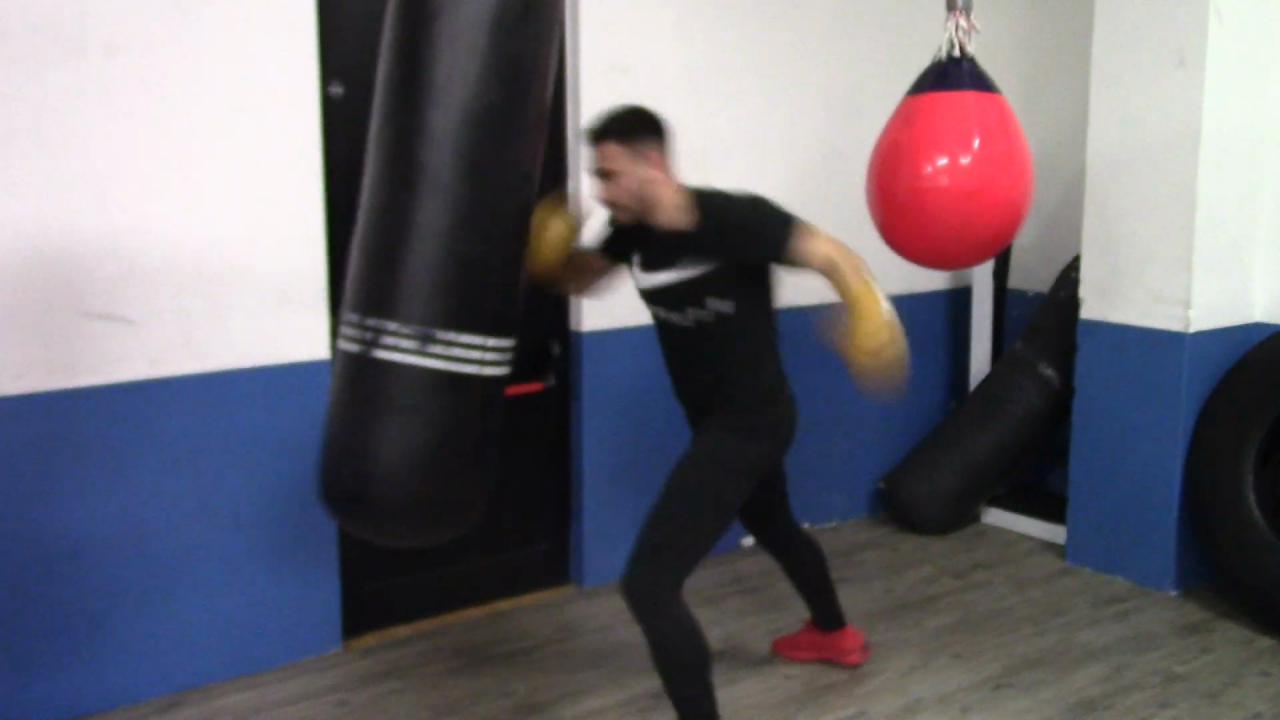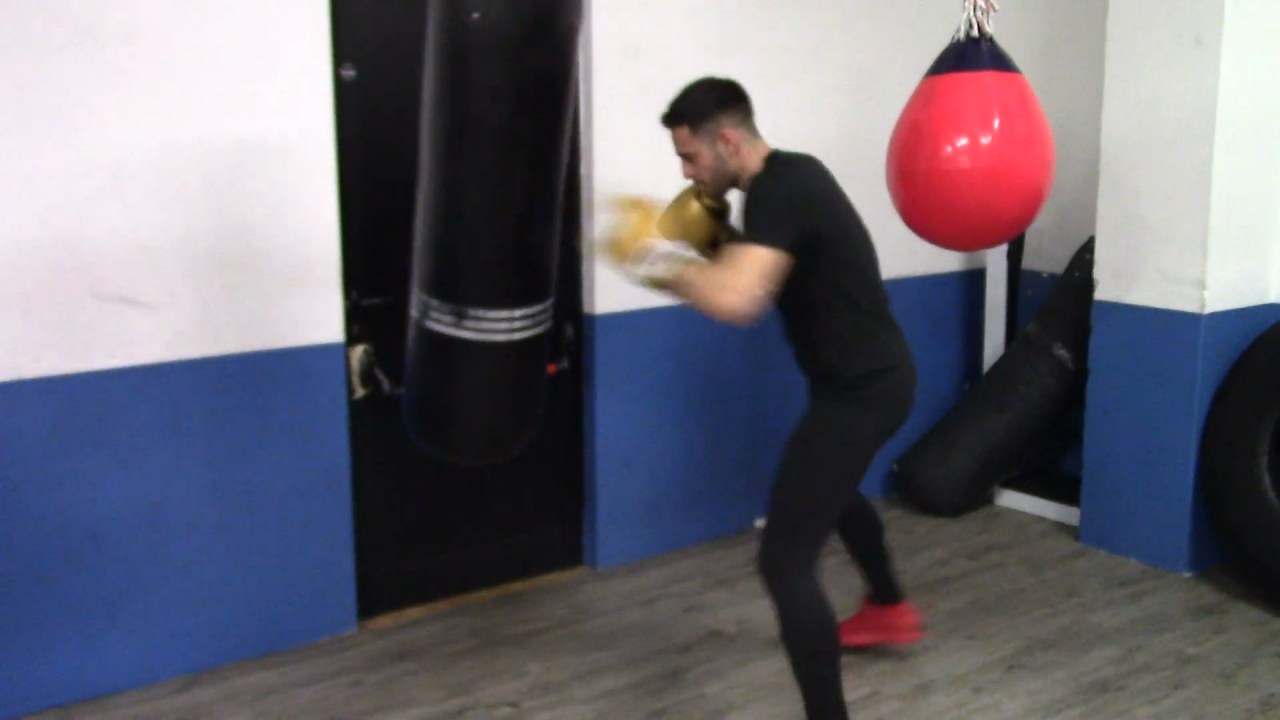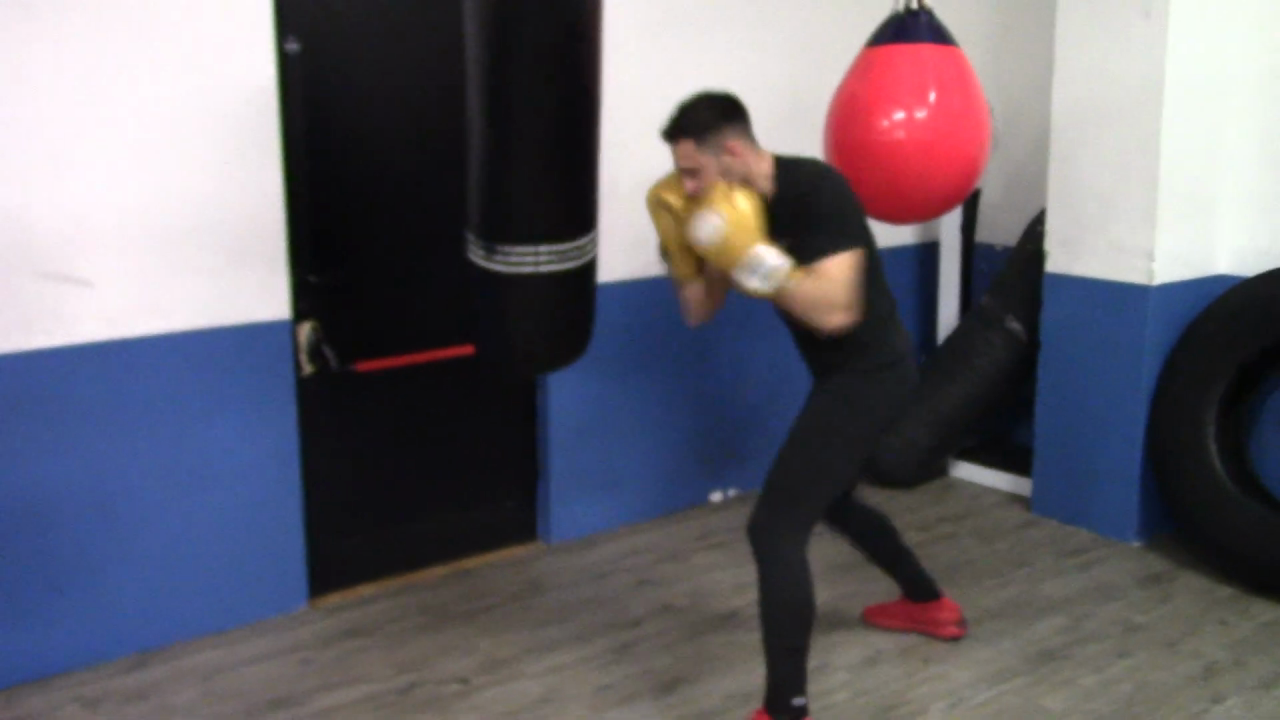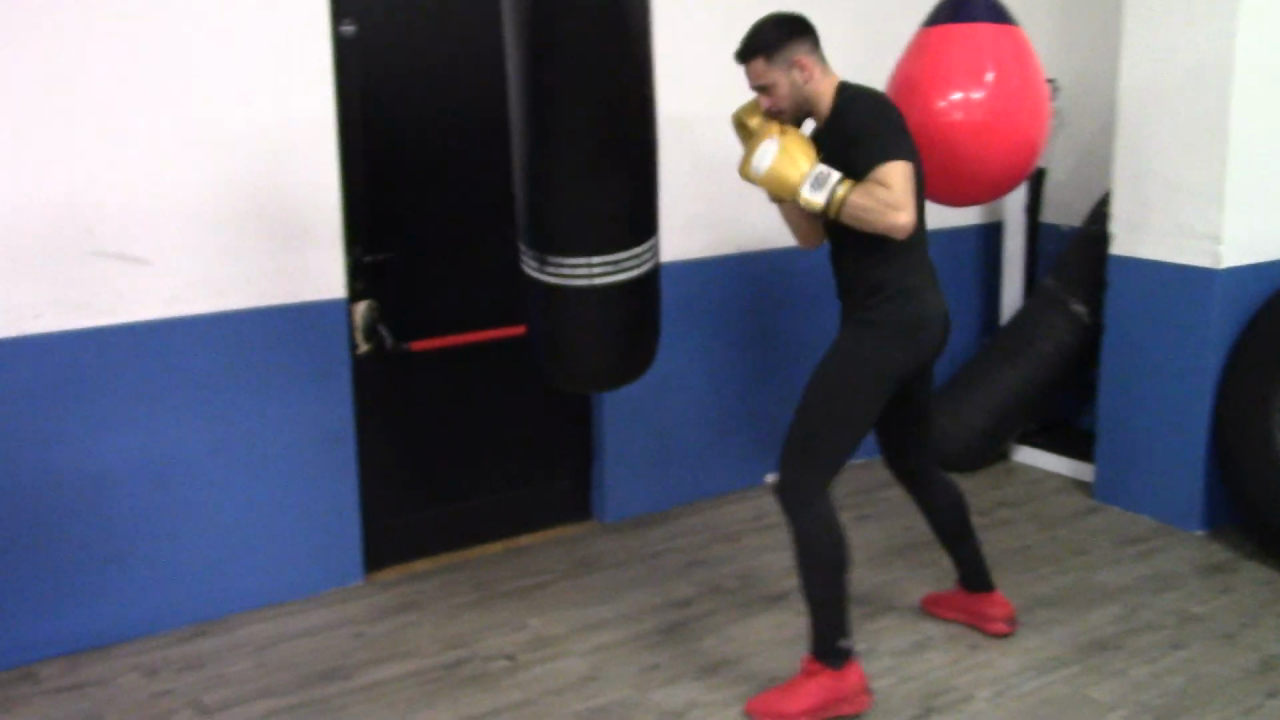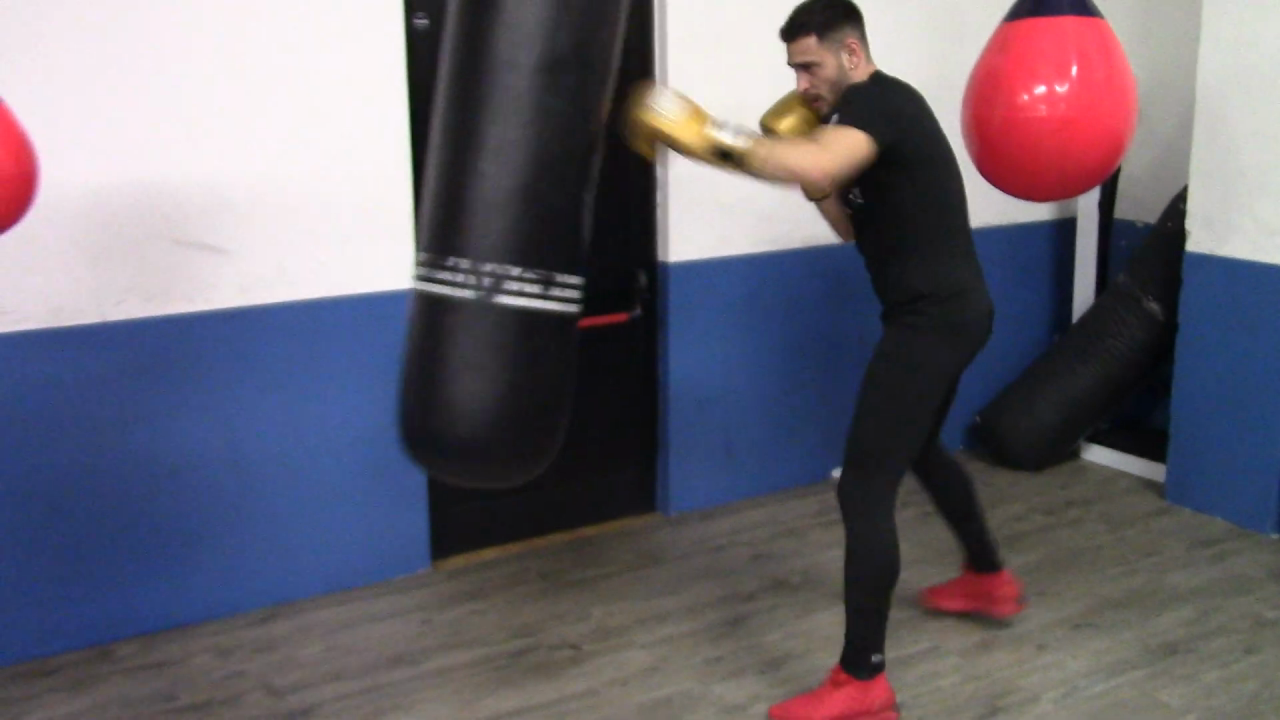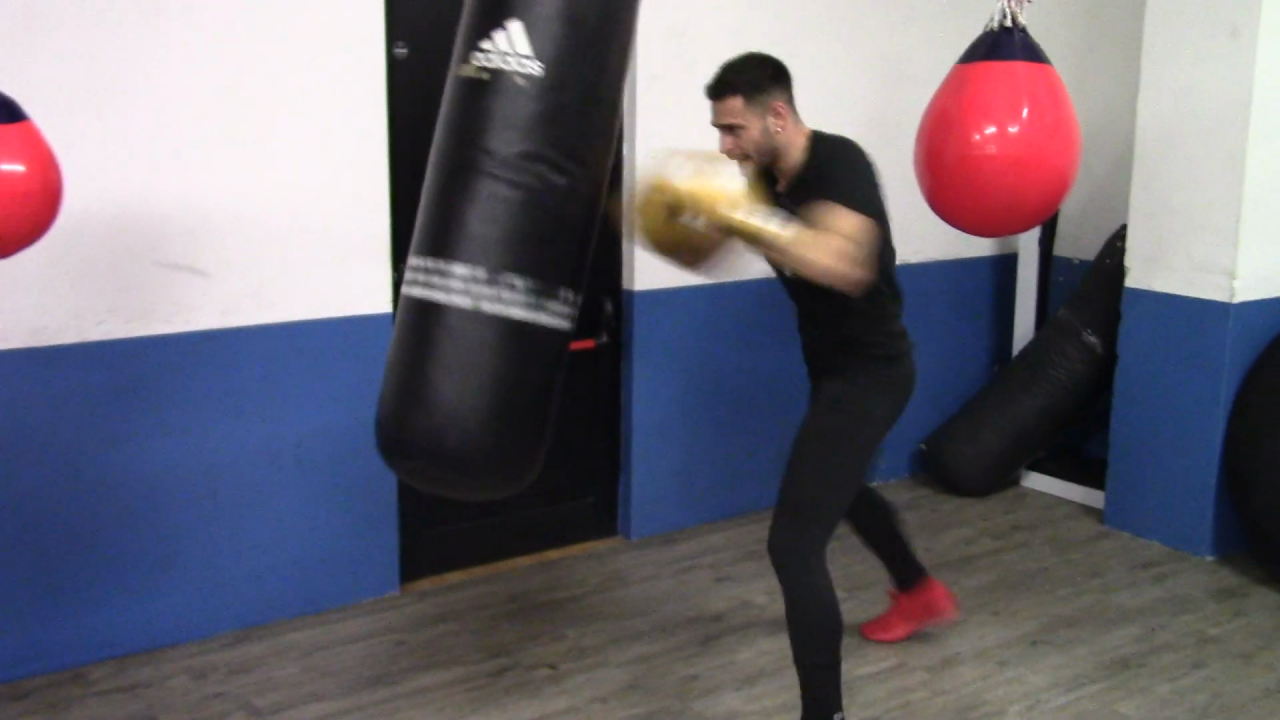
dt=0.7s
person 1, frame 1
left shoulder: (733, 217)
right shoulder: (632, 227)
left elbow: (832, 256)
right elbow: (578, 280)
right wrist: (553, 256)
left hip: (743, 424)
right hip: (712, 419)
left knee: (648, 583)
right knee: (771, 526)
right ankle: (833, 632)
person 1, frame 2
left shoulder: (783, 191)
right shoulder: (792, 179)
left elbow: (735, 301)
right elbow: (788, 273)
left wrist: (661, 259)
left hip: (860, 390)
right hip: (882, 375)
left knee: (784, 560)
right knee: (834, 493)
right ankle: (890, 608)
person 1, frame 3
left shoulder: (817, 189)
right shoulder: (729, 211)
left elbow: (832, 312)
right elbow: (698, 312)
left wrist: (754, 256)
right wrist: (679, 241)
left hip: (869, 369)
right hip: (841, 371)
left knee: (774, 531)
right knee: (829, 501)
right ankle: (930, 603)
person 1, frame 4
left shoulder: (864, 113)
right shoulder: (830, 126)
left elbow: (898, 217)
right elbow: (813, 235)
left wrist: (809, 180)
right wrist: (784, 166)
left hip: (887, 320)
right hip: (915, 317)
left knee: (800, 482)
right knee: (913, 460)
right ankle: (982, 596)
person 1, frame 5
left shoulder: (885, 103)
right shoulder: (873, 110)
left elbow: (817, 167)
right elbow: (853, 224)
left wrist: (703, 136)
right wrist: (788, 149)
left hip: (934, 319)
right hip: (954, 308)
left knee: (863, 488)
right knee: (918, 449)
right ankle: (989, 577)
person 1, frame 6
left shoulder: (841, 166)
right shoulder: (768, 175)
left elbow: (834, 265)
left wrist: (736, 215)
right wrist: (693, 221)
left hip: (869, 374)
right hip: (835, 368)
left knee: (793, 545)
right knee: (843, 489)
right ankle: (921, 592)
